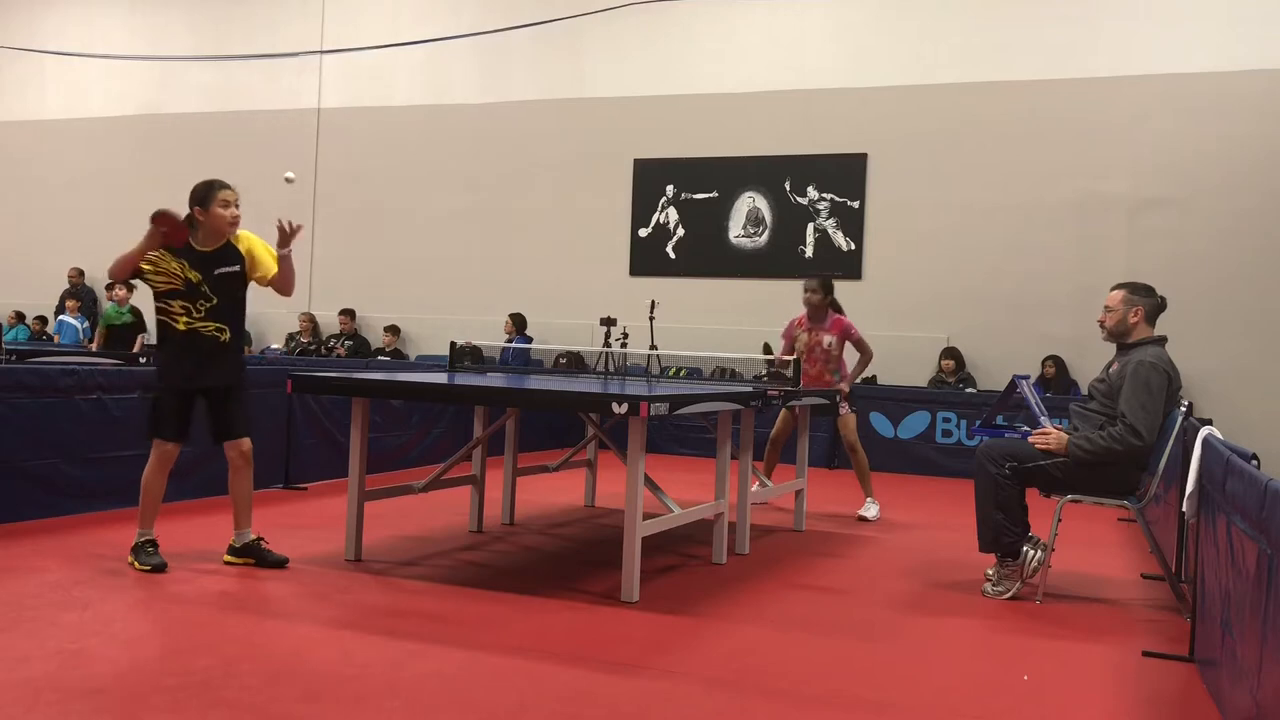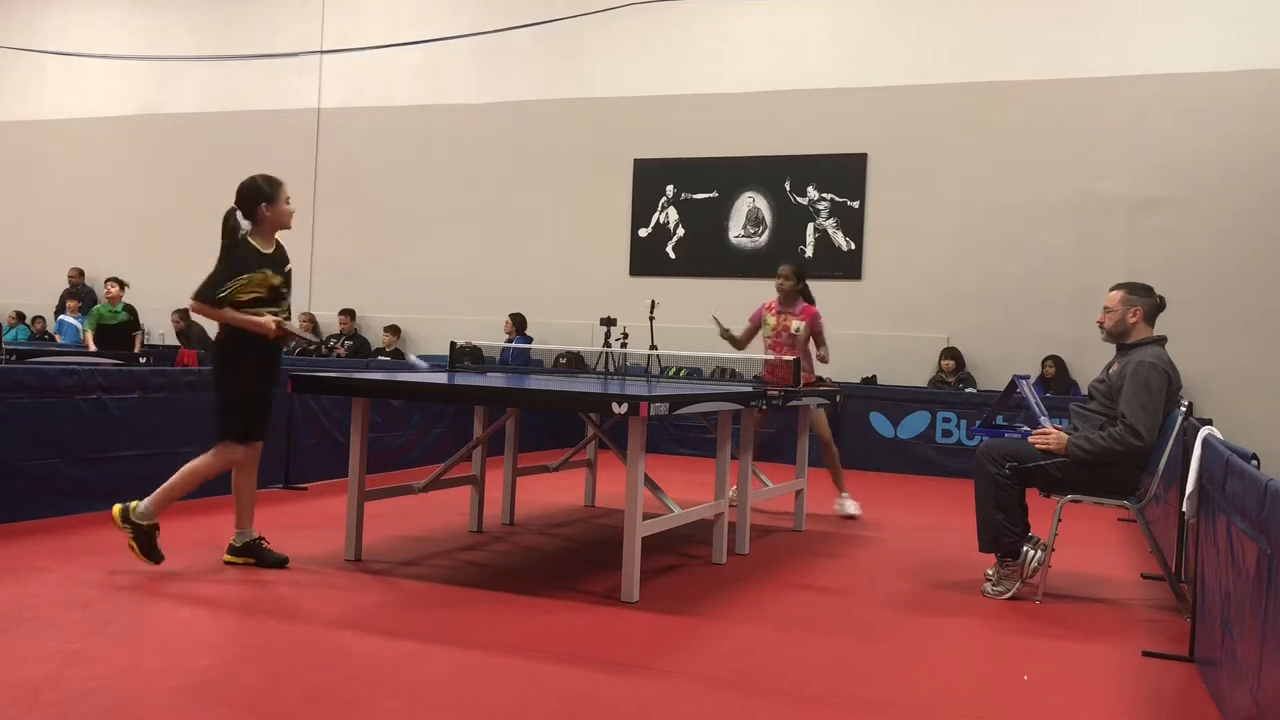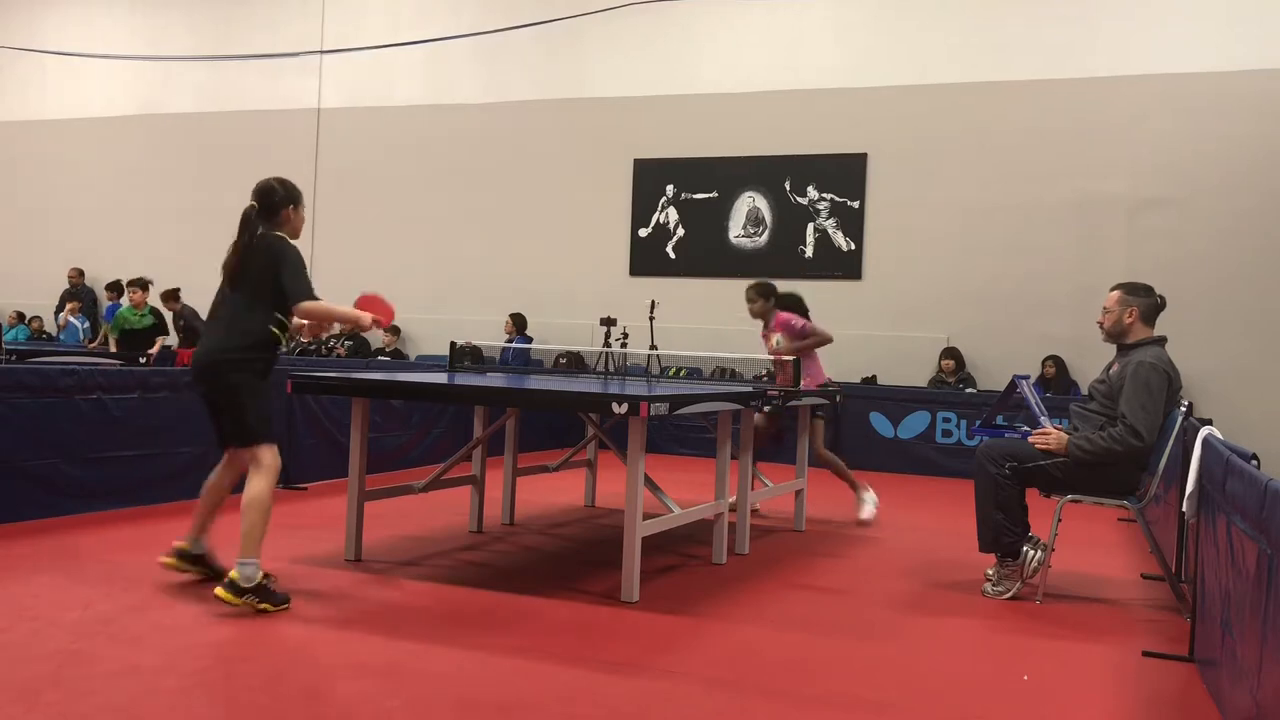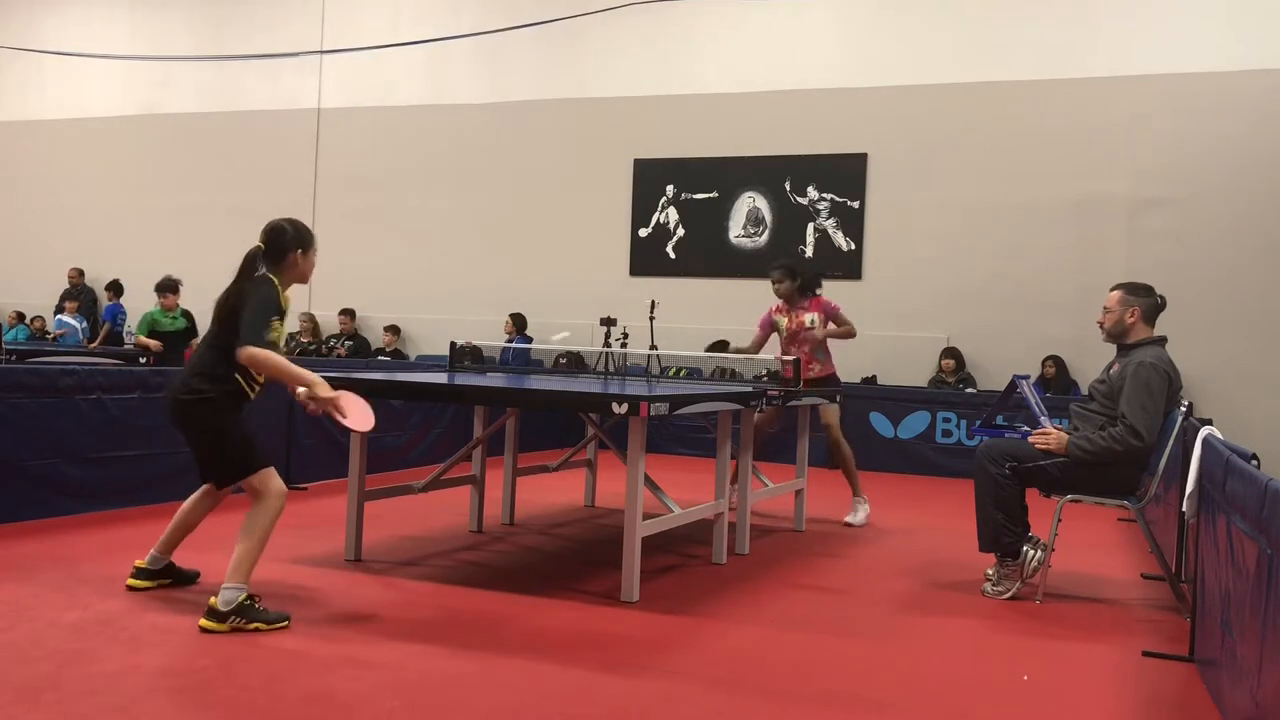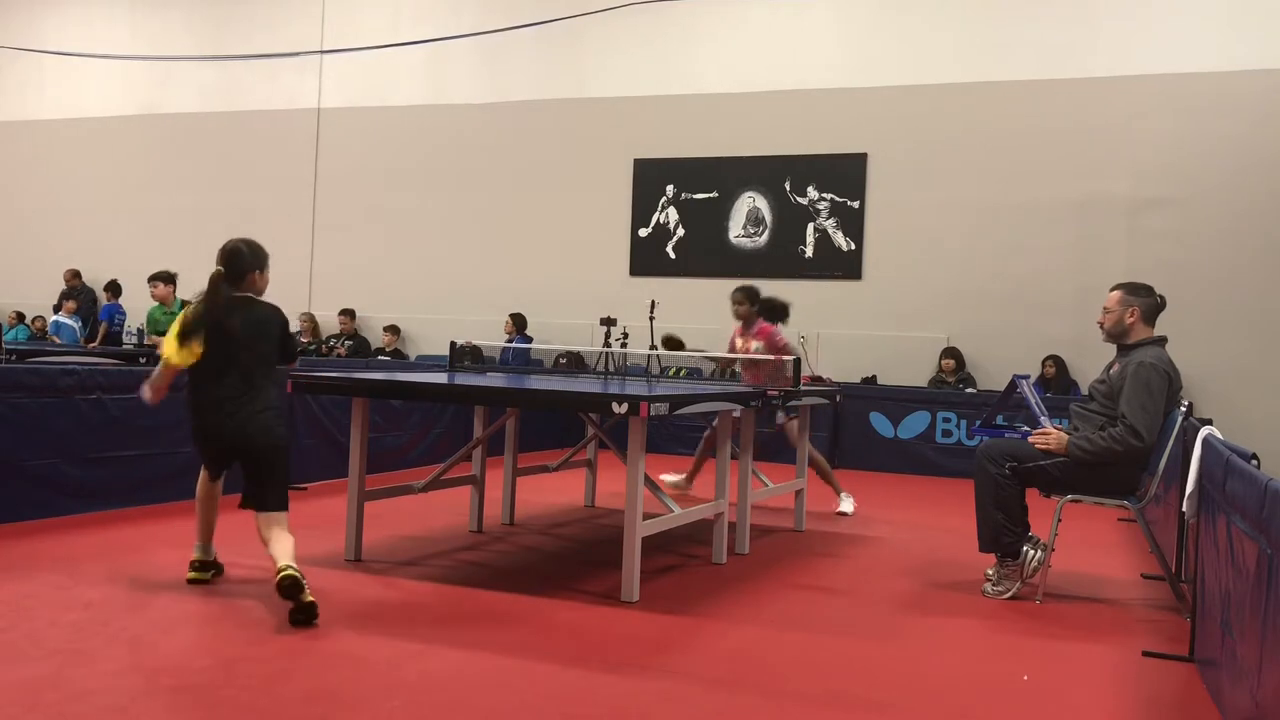
dt=0.5s
person 1, frame 1
left shoulder: (244, 245)
right shoulder: (168, 249)
left elbow: (284, 287)
right elbow: (115, 273)
left wrist: (284, 250)
right wrist: (144, 245)
left hip: (225, 366)
right hip: (176, 366)
left knee: (241, 450)
right knee: (164, 452)
left ankle: (243, 541)
right ankle: (145, 540)
person 1, frame 2
left shoulder: (275, 248)
right shoulder: (242, 254)
right elbow: (201, 304)
right wrist: (254, 322)
left hip: (260, 364)
right hip: (240, 363)
left knee: (251, 451)
right knee: (231, 454)
left ankle: (243, 540)
right ankle: (141, 514)
person 1, frame 3
left shoulder: (251, 248)
right shoulder: (282, 250)
right elbow: (306, 307)
left wrist: (293, 323)
right wrist: (358, 316)
left hip: (215, 363)
right hip: (237, 367)
left knee: (237, 459)
right knee: (265, 463)
left ankle: (192, 548)
right ankle: (245, 579)
person 1, frame 4
left shoulder: (263, 290)
right shoulder: (263, 293)
left elbow: (255, 359)
right elbow: (250, 354)
left wrist: (296, 389)
right wrist: (313, 380)
left hip: (201, 400)
right hip: (206, 404)
left knee: (219, 486)
right knee: (270, 492)
left ankle: (152, 565)
right ankle: (228, 604)
person 1, frame 5
left shoulder: (196, 316)
right shoulder: (272, 317)
left elbow: (162, 381)
right elbow: (289, 357)
left wrist: (149, 393)
left hip: (214, 424)
right hip: (267, 426)
left knee: (212, 470)
right knee: (274, 525)
left ankle: (203, 559)
right ankle: (287, 570)
person 2, frame 1
left shoulder: (1147, 364)
right shoulder: (1131, 356)
left elbow: (1133, 437)
left wrist: (1069, 446)
right wrist: (1067, 433)
left hip: (1110, 468)
right hip: (1095, 455)
left knee: (993, 454)
right knee: (998, 452)
left ankle: (1013, 554)
right ankle: (1020, 544)
person 2, frame 2
left shoulder: (1147, 365)
right shoulder: (1130, 356)
left elbow: (1133, 438)
left wrist: (1070, 445)
right wrist: (1068, 434)
left hip: (1109, 468)
right hip: (1095, 455)
left knee: (994, 455)
right knee: (996, 452)
left ankle: (1013, 553)
right ankle: (1020, 545)
person 2, frame 3
left shoulder: (1147, 365)
right shoulder: (1131, 357)
left elbow: (1133, 438)
left wrist: (1070, 445)
right wrist: (1067, 434)
left hip: (1109, 469)
right hip: (1094, 456)
left knee: (993, 455)
right knee: (997, 451)
left ankle: (1013, 554)
right ankle: (1020, 544)
person 2, frame 4
left shoulder: (1147, 365)
right shoulder: (1131, 357)
left elbow: (1133, 438)
left wrist: (1070, 445)
right wrist: (1067, 433)
left hip: (1109, 468)
right hip: (1093, 456)
left knee: (994, 455)
right knee: (996, 452)
left ankle: (1013, 554)
right ankle: (1020, 545)
person 2, frame 5
left shoulder: (1147, 365)
right shoulder: (1131, 357)
left elbow: (1133, 438)
left wrist: (1070, 445)
right wrist: (1068, 434)
left hip: (1107, 469)
right hip: (1094, 455)
left knee: (994, 455)
right knee: (997, 451)
left ankle: (1013, 554)
right ankle: (1020, 544)
person 3, frame 1
left shoulder: (842, 325)
right shoulder: (795, 325)
left elbow: (867, 354)
right elbow: (785, 360)
left wrist: (848, 382)
left hip: (835, 389)
right hip: (805, 388)
left knee: (851, 442)
right knee: (776, 437)
left ankle: (871, 501)
right ankle: (763, 486)
person 3, frame 2
left shoulder: (810, 314)
right shoulder: (764, 310)
left elbow: (822, 346)
right elbow: (741, 344)
left wrist: (823, 354)
right wrist: (728, 336)
left hip: (803, 383)
left knee: (825, 439)
left ankle: (843, 496)
right ankle: (740, 489)
person 3, frame 3
left shoulder: (786, 320)
right shoulder: (766, 331)
left elbow: (826, 338)
left wrist: (791, 349)
left hip: (813, 390)
left knee: (817, 451)
right knee: (752, 432)
left ankle: (863, 492)
person 3, frame 4
left shoulder: (821, 304)
right shoulder: (774, 314)
left elbow: (851, 330)
right elbow: (753, 350)
left wrist: (824, 332)
right wrist: (733, 351)
left hip: (822, 378)
left knee: (834, 435)
right knee: (754, 429)
left ankle: (860, 500)
right ankle: (733, 487)
person 3, frame 5
left shoulder: (768, 332)
right shoulder: (738, 333)
left elbow: (795, 359)
right knee: (712, 435)
left ankle: (843, 494)
right ankle: (687, 479)
